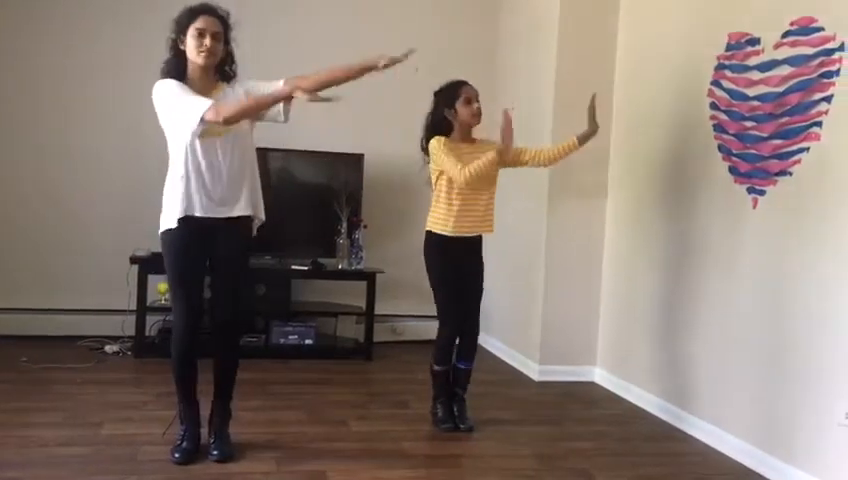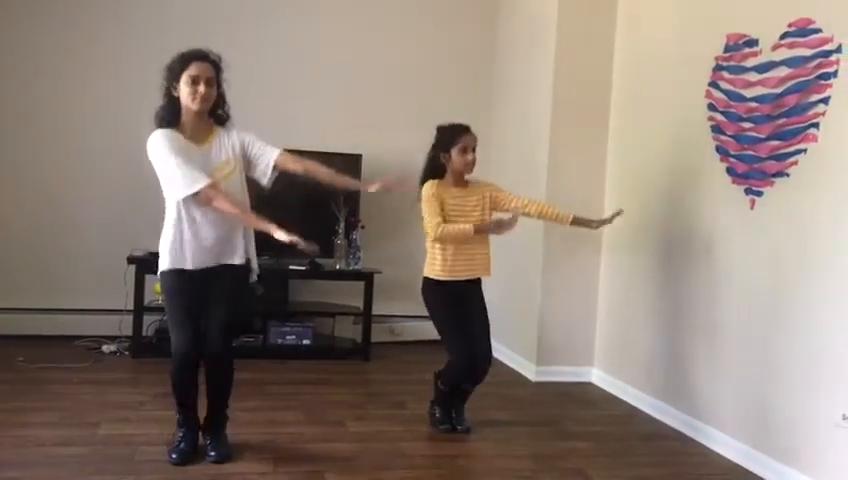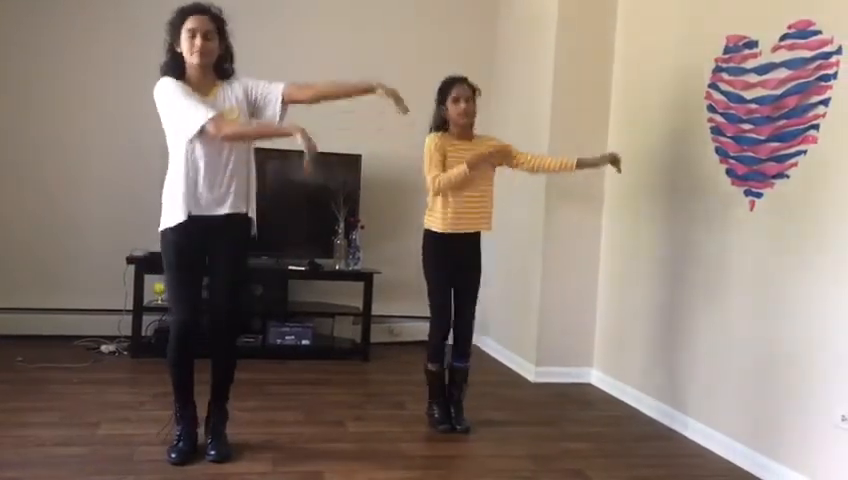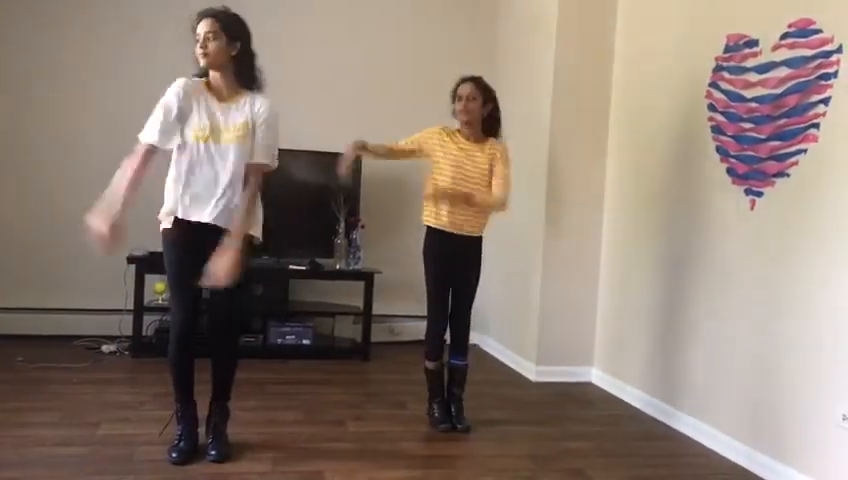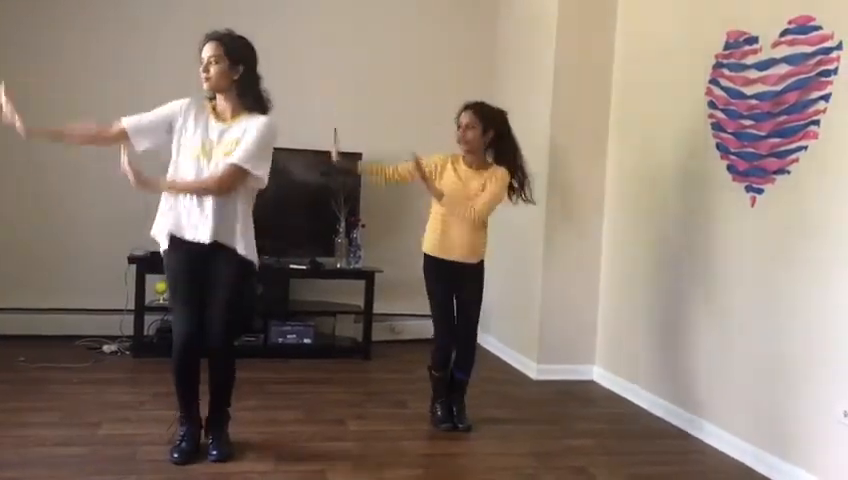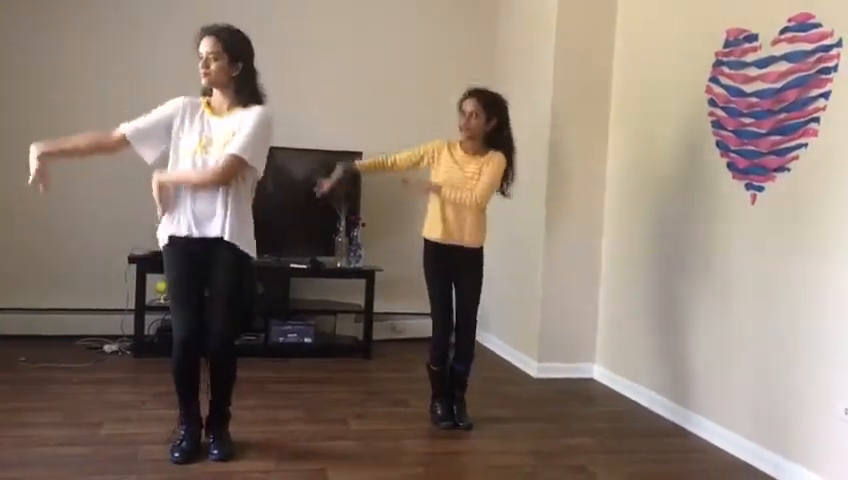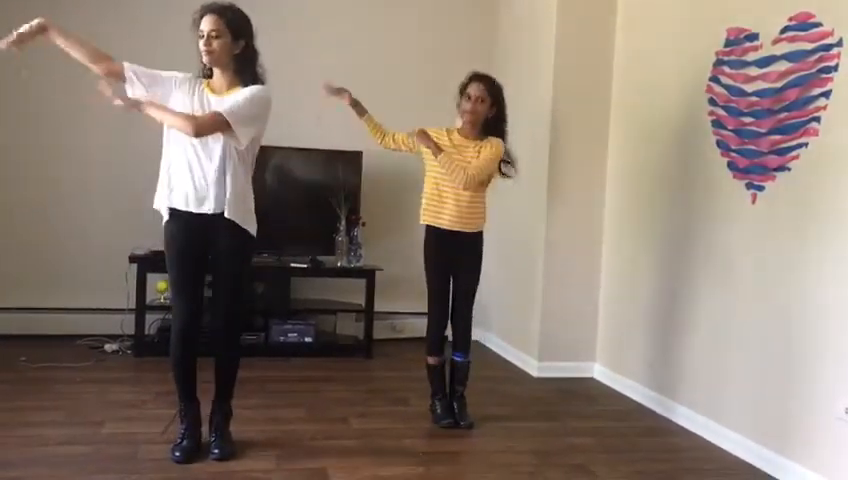
dt=0.4s
person 1, frame 1
left shoulder: (242, 90)
right shoulder: (167, 91)
left elbow: (309, 83)
right elbow: (222, 115)
left wrist: (374, 64)
right wrist: (289, 92)
left hip: (233, 219)
right hip: (185, 219)
left knee: (227, 323)
right knee: (187, 323)
left ankle: (220, 423)
right ankle: (189, 424)
person 1, frame 2
left shoulder: (235, 139)
right shoulder: (162, 141)
left elbow: (294, 163)
right elbow: (212, 199)
left wrist: (360, 186)
right wrist: (273, 229)
left hip: (229, 262)
right hip: (182, 262)
left knee: (217, 348)
right knee: (185, 349)
left ankle: (215, 427)
right ankle: (186, 428)
person 1, frame 3
left shoulder: (241, 89)
right shoulder: (168, 89)
left elbow: (302, 93)
right elbow: (220, 131)
left wrist: (372, 87)
right wrist: (291, 131)
left hip: (230, 219)
right hip: (183, 220)
left knee: (224, 322)
right knee: (184, 323)
left ankle: (216, 423)
right ankle: (185, 424)
person 1, frame 4
left shoulder: (258, 106)
right shoulder: (184, 92)
left elbow: (254, 181)
right elbow: (143, 151)
left wrist: (235, 244)
right wrist: (111, 208)
left hip: (231, 229)
right hip: (182, 224)
left knee: (224, 328)
right knee: (183, 325)
left ankle: (217, 424)
right ankle: (186, 425)
person 1, frame 5
left shoulder: (260, 126)
right shoulder: (185, 112)
left elbow: (221, 183)
right elbow: (113, 133)
left wrist: (153, 183)
right wrist: (35, 130)
left hip: (230, 247)
right hip: (183, 241)
left knee: (219, 339)
right knee: (186, 336)
left ankle: (217, 426)
right ankle: (188, 426)
person 1, frame 6
left shoulder: (256, 117)
right shoulder: (182, 110)
left elbow: (220, 175)
right elbow: (114, 139)
left wrist: (164, 180)
right wrist: (49, 150)
left hip: (229, 241)
right hip: (182, 237)
left knee: (220, 337)
right knee: (186, 334)
left ankle: (218, 424)
right ankle: (189, 424)
person 1, frame 7
left shoulder: (255, 97)
right shoulder: (180, 86)
left elbow: (199, 126)
right elbow: (106, 66)
left wrist: (136, 101)
left hip: (229, 221)
right hip: (182, 216)
left knee: (225, 323)
right knee: (184, 322)
left ankle: (220, 423)
right ankle: (188, 423)
person 2, frame 1
left shoulder: (489, 149)
right shoulder: (439, 145)
left elbow: (539, 157)
right elbow: (465, 177)
left wrist: (585, 136)
right wrist: (500, 150)
left hip: (472, 246)
right hip: (441, 243)
left knee: (470, 327)
right knee: (450, 324)
left ankle: (458, 400)
right ankle: (440, 401)
person 2, frame 2
left shoulder: (485, 191)
right shoulder: (432, 189)
left elbow: (530, 207)
right elbow: (436, 231)
left wrist: (585, 221)
right wrist: (483, 228)
left hip: (470, 286)
right hip: (439, 285)
left knee: (482, 357)
right knee: (462, 354)
left ankle: (456, 405)
right ankle: (439, 404)
person 2, frame 3
left shoulder: (489, 144)
right shoulder: (436, 141)
left elbow: (536, 162)
right elbow: (435, 183)
left wrist: (590, 161)
right wrist: (474, 162)
left hip: (470, 243)
right hip: (438, 240)
left knee: (465, 324)
right knee: (441, 322)
left ankle: (455, 401)
right ankle: (436, 402)
person 2, frame 4
left shoulder: (497, 150)
right shoulder: (438, 137)
left elbow: (500, 200)
right elbow: (393, 150)
left wrist: (462, 196)
right wrist: (361, 147)
left hip: (471, 243)
right hip: (439, 238)
left knee: (461, 321)
right knee: (437, 319)
left ankle: (456, 401)
right ankle: (436, 401)
person 2, frame 5
left shoulder: (500, 175)
right shoulder: (444, 164)
left elbow: (474, 213)
right elbow: (393, 173)
left wrist: (435, 191)
left hip: (471, 266)
right hip: (437, 261)
left knee: (467, 338)
right knee: (446, 335)
left ankle: (456, 401)
right ankle: (439, 402)
person 2, frame 6
left shoulder: (495, 159)
right shoulder: (436, 150)
left elbow: (476, 199)
right elbow: (390, 162)
left wrist: (433, 188)
right wrist: (346, 168)
left hip: (470, 252)
right hip: (437, 247)
left knee: (466, 329)
right knee: (443, 326)
left ankle: (457, 398)
right ankle: (439, 398)
person 2, frame 7
left shoulder: (494, 147)
right shoulder: (434, 136)
left elbow: (468, 178)
right elbow: (386, 139)
left wrist: (434, 149)
right wrist: (356, 105)
left hip: (470, 239)
right hip: (437, 234)
left knee: (462, 318)
right knee: (438, 315)
left ankle: (458, 397)
right ankle: (438, 397)
